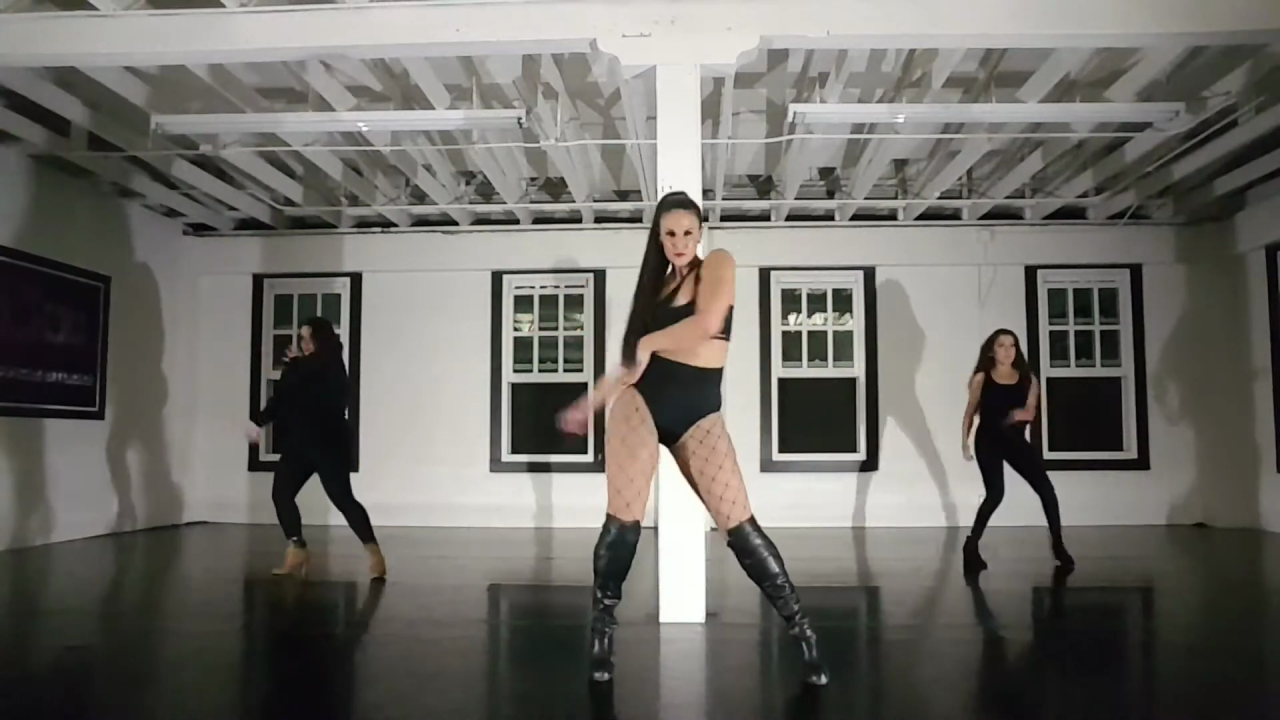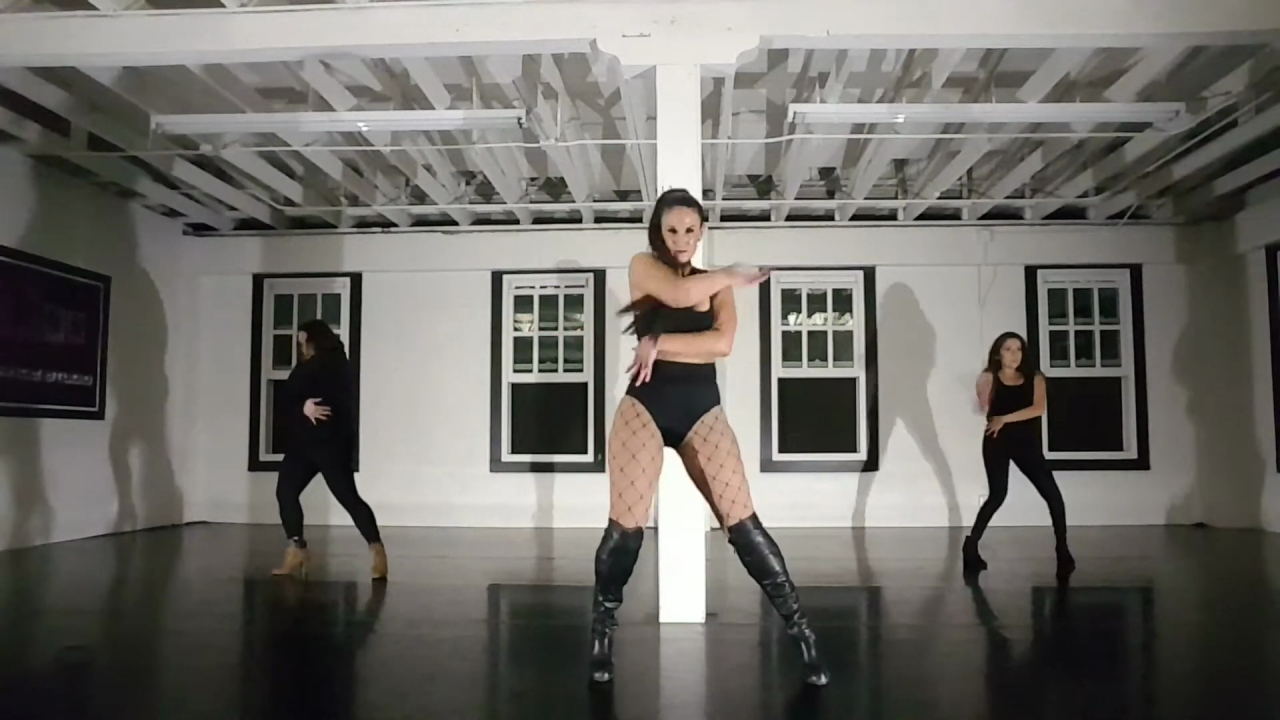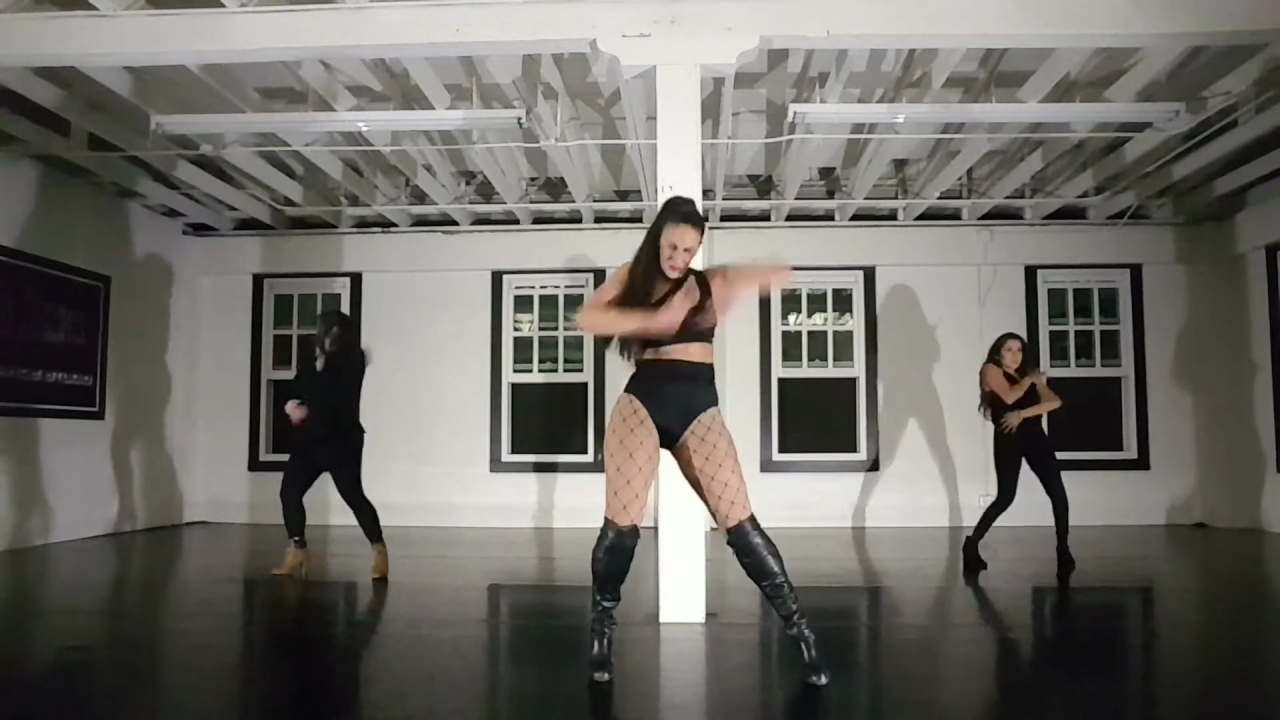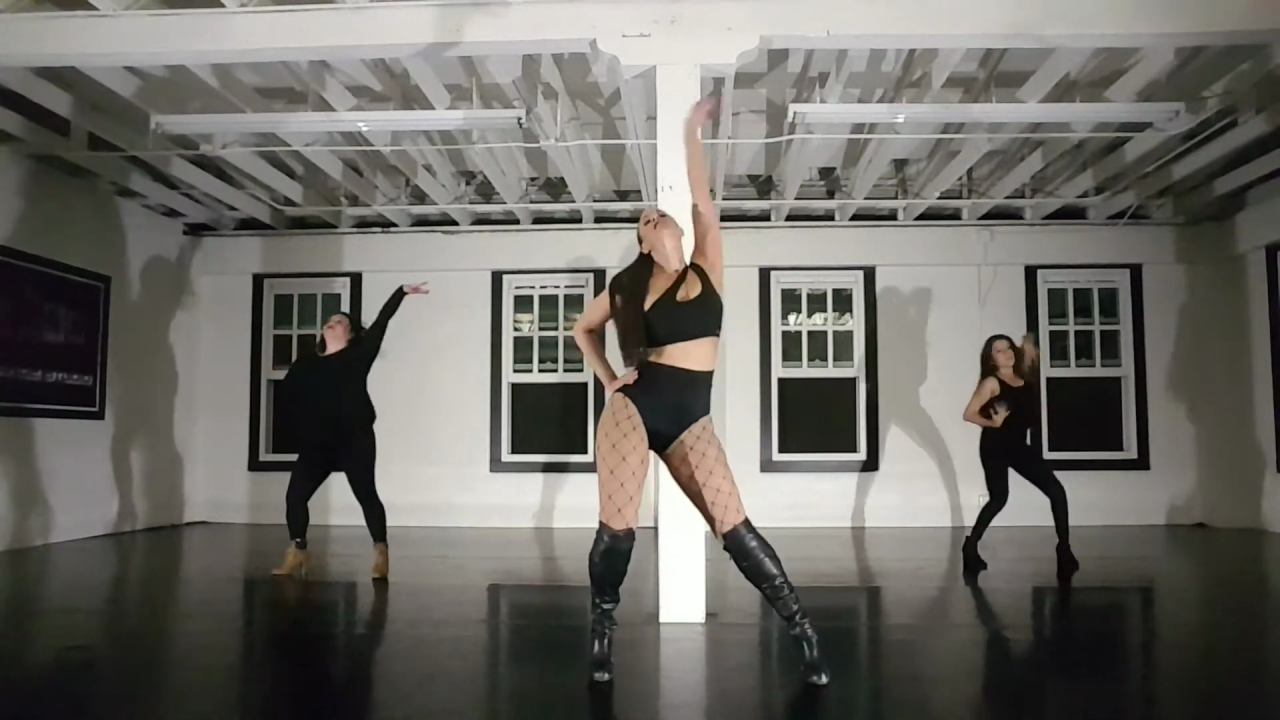
dt=0.3s
person 1, frame 1
left shoulder: (719, 264)
right shoulder: (656, 283)
left elbow: (706, 324)
left wrist: (648, 344)
right wrist: (592, 399)
left hip: (699, 410)
right hip: (642, 401)
left knee: (739, 523)
right knee: (623, 519)
left ankle: (800, 630)
right ankle: (601, 630)
person 1, frame 2
left shoulder: (716, 284)
right shoulder: (644, 265)
left elbow: (724, 340)
right elbow: (680, 293)
left wrist: (663, 342)
right wrist: (729, 276)
left hip: (702, 406)
right hip: (645, 402)
left knee: (742, 521)
right knee: (627, 522)
left ankle: (801, 629)
right ankle: (602, 627)
person 1, frame 3
left shoulder: (711, 281)
right shoulder: (631, 275)
left elbow: (777, 273)
right elbow: (588, 318)
left wrist: (729, 288)
right wrist: (650, 320)
left hip: (699, 406)
right hip: (642, 402)
left knee: (741, 523)
right knee: (622, 523)
left ankle: (801, 631)
right ankle: (600, 632)
person 1, frame 4
left shoulder: (707, 267)
right shoulder: (630, 285)
left elbow: (705, 203)
right elbow: (583, 328)
left wrist: (693, 136)
right wrist: (608, 379)
left hip: (691, 418)
right hip: (633, 407)
left knee: (733, 526)
right knee: (618, 525)
left ankle: (803, 628)
right ankle: (601, 631)
person 2, frame 1
left shoulder: (329, 364)
right shoulder: (304, 366)
right elbow: (285, 395)
left hip: (328, 442)
right hip: (299, 443)
left knee: (342, 498)
right knee: (281, 494)
left ankle: (373, 552)
right ankle: (297, 552)
person 2, frame 2
left shoulder: (334, 364)
right shoulder: (309, 367)
right elbow: (290, 398)
right wrist: (303, 406)
left hip: (332, 441)
right hip: (303, 442)
left knee: (348, 496)
right knee: (286, 492)
left ankle: (378, 552)
right ankle: (297, 553)
person 2, frame 3
left shoulder: (350, 359)
right shoulder: (313, 366)
right elbow: (296, 393)
right wrist: (292, 406)
left hip: (340, 440)
right hip: (310, 440)
left knee: (353, 495)
right knee: (289, 492)
left ankle: (379, 552)
right ankle: (297, 553)
person 2, frame 4
left shoulder: (358, 355)
right shoulder: (307, 364)
left elbow: (381, 323)
right elbow: (288, 392)
left wrist: (401, 292)
right wrist: (304, 418)
left hip: (354, 439)
right hip: (316, 442)
left knee: (366, 494)
right knee: (295, 494)
left ankle: (381, 555)
right ankle: (297, 554)
person 3, frame 1
left shoulder: (1027, 379)
right shoulder: (981, 378)
left elbow: (1031, 412)
right elbow: (970, 411)
left wrist: (1022, 414)
right wrist: (965, 440)
left hip: (1016, 441)
right hip: (988, 442)
left knee: (1046, 490)
right knee: (996, 494)
left ankle: (1057, 546)
right ankle: (972, 547)
person 3, frame 2
left shoulder: (1034, 378)
right shoulder: (988, 378)
left elbow: (1039, 408)
right elbow: (984, 407)
left wrist: (1004, 419)
right wrist: (983, 402)
left hip: (1026, 442)
right hip: (996, 442)
left knee: (1052, 493)
right knee: (997, 496)
left ankle: (1062, 549)
right ankle: (971, 546)
person 3, frame 3
left shoulder: (1031, 377)
right shoulder: (991, 370)
left elbow: (1053, 401)
right elbow: (1009, 397)
left wrist: (1022, 414)
right wrist: (1029, 380)
left hip: (1035, 438)
right hip: (1007, 440)
left knee: (1058, 492)
right knee: (1005, 497)
left ankle: (1063, 549)
right ankle: (971, 545)
person 3, frame 4
left shoulder: (1022, 374)
right shoulder: (992, 383)
left elbow: (1028, 350)
right elbow: (968, 414)
left wrist: (1028, 346)
right wrist: (991, 422)
left hip: (1019, 446)
right hip: (995, 447)
left knee: (1056, 490)
right knee: (998, 499)
left ankle: (1064, 550)
right ankle: (970, 547)
